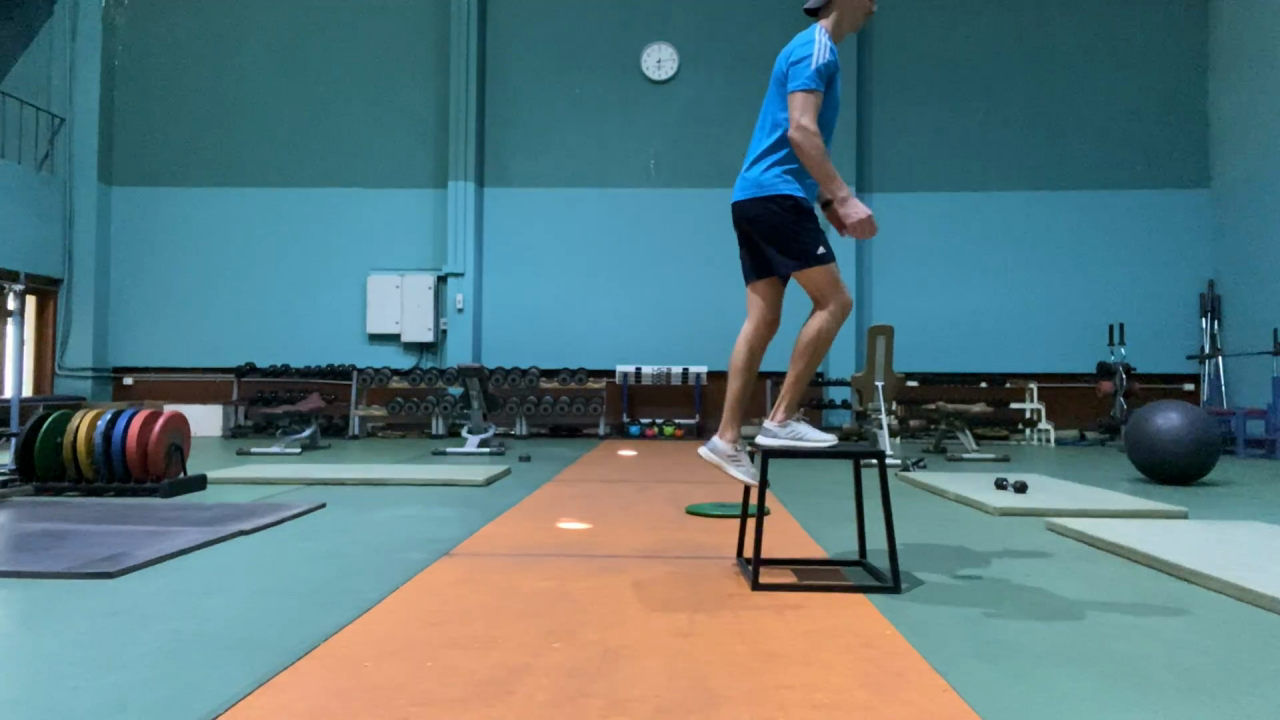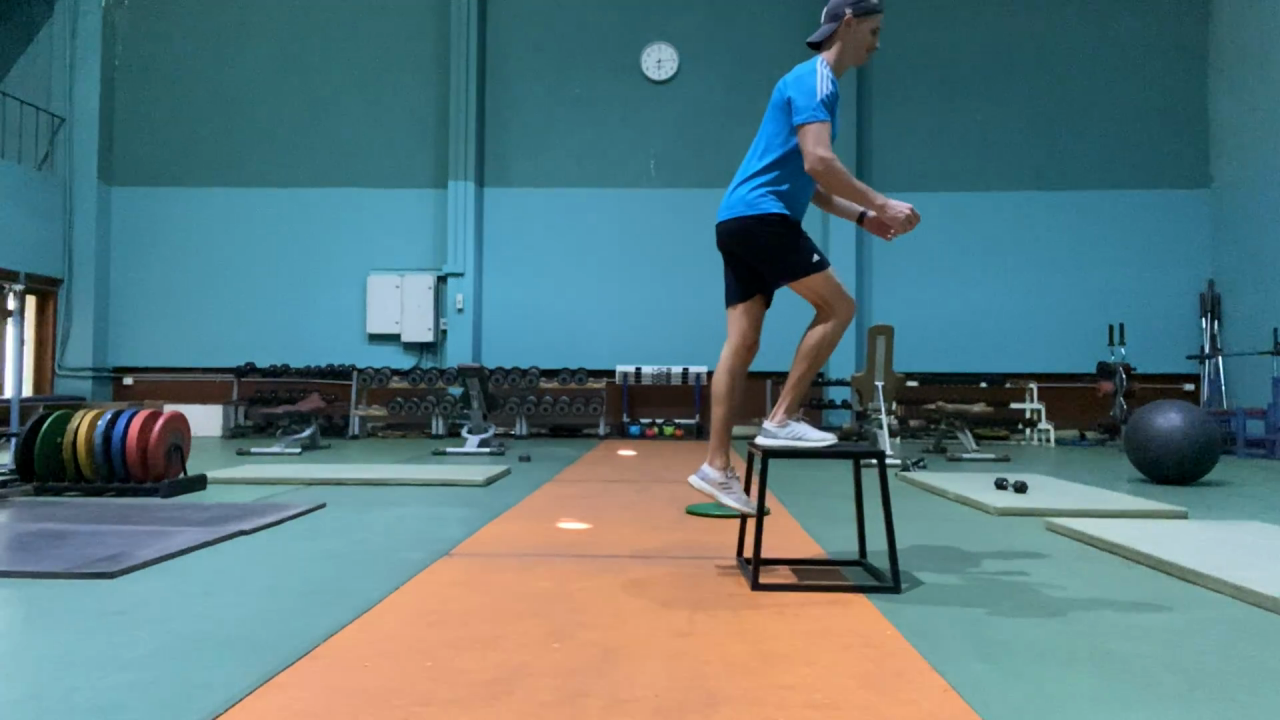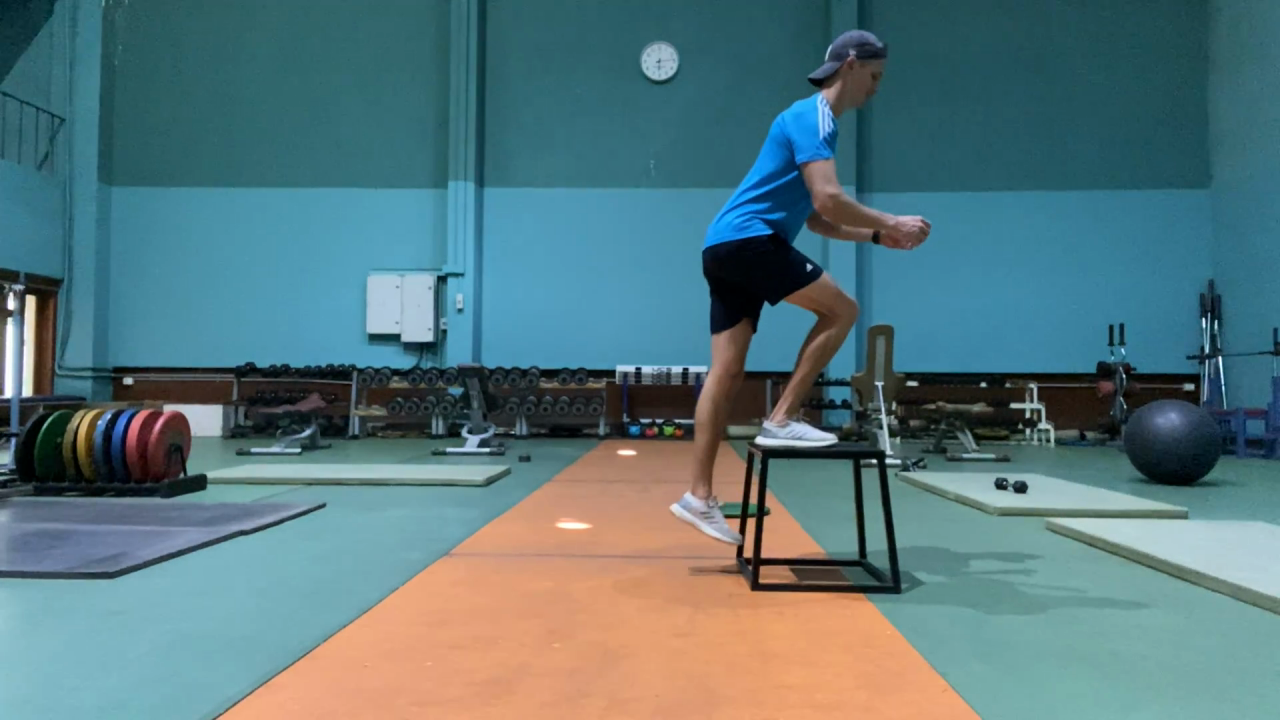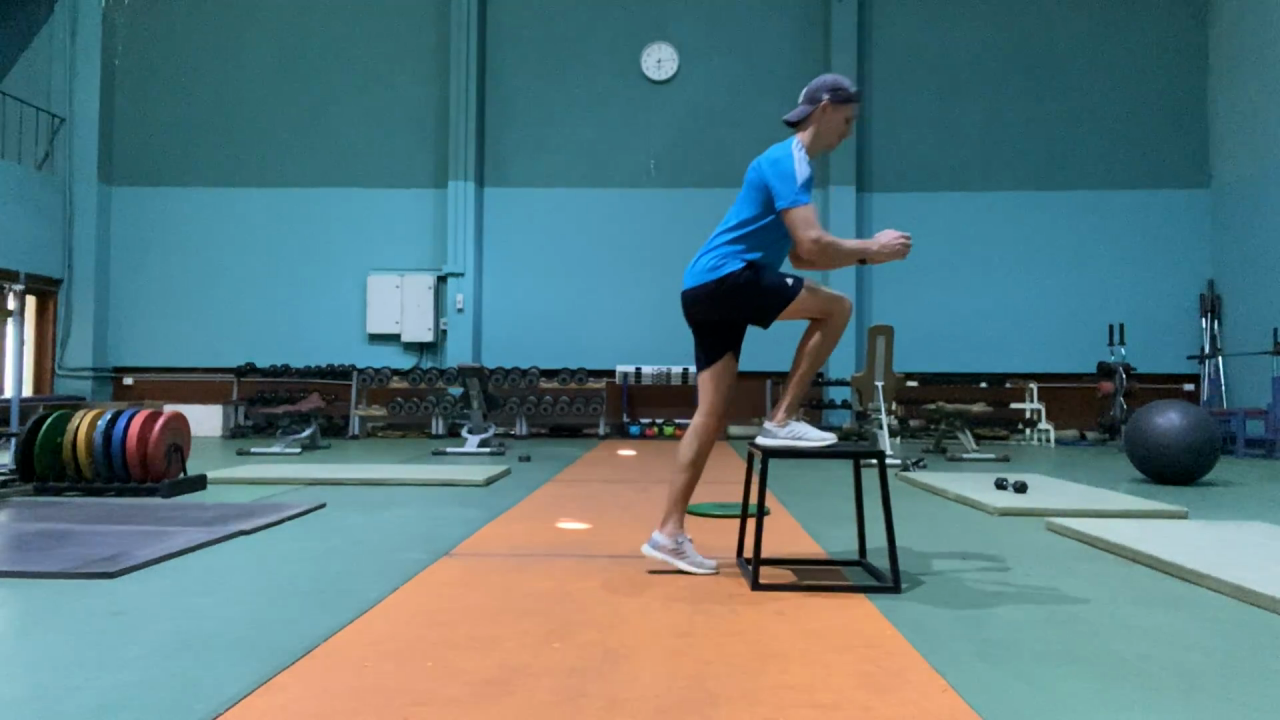
dt=0.5s
person 1, frame 1
left shoulder: (815, 51)
right shoulder: (815, 48)
right elbow: (800, 131)
left wrist: (826, 203)
right wrist: (845, 199)
left hip: (756, 199)
right hip: (772, 197)
left knee: (762, 319)
right knee: (834, 301)
left ankle: (726, 439)
right ankle: (781, 419)
person 1, frame 2
left shoulder: (815, 81)
right shoulder: (815, 79)
left elbow: (806, 180)
right elbow: (818, 162)
left wrist: (861, 216)
right wrist: (881, 204)
left hip: (740, 220)
right hip: (759, 215)
left knee: (742, 343)
right knee: (837, 307)
left ankle: (716, 466)
right ankle: (781, 420)
person 1, frame 3
left shoulder: (814, 119)
right shoulder: (812, 116)
left elbow: (817, 218)
right elbow: (828, 199)
left wrist: (878, 235)
right wrist: (891, 222)
left hip: (726, 248)
right hip: (746, 239)
left knee: (726, 373)
right knee: (841, 310)
left ankle: (698, 496)
right ankle: (781, 420)
person 1, frame 4
left shoulder: (788, 162)
right shoulder: (788, 160)
left elbow: (799, 255)
right elbow: (813, 244)
left wrist: (863, 254)
right wrist: (873, 248)
left hip: (705, 289)
right hip: (724, 279)
left knee: (711, 415)
right knee: (835, 308)
left ankle: (668, 533)
right ankle: (782, 420)
